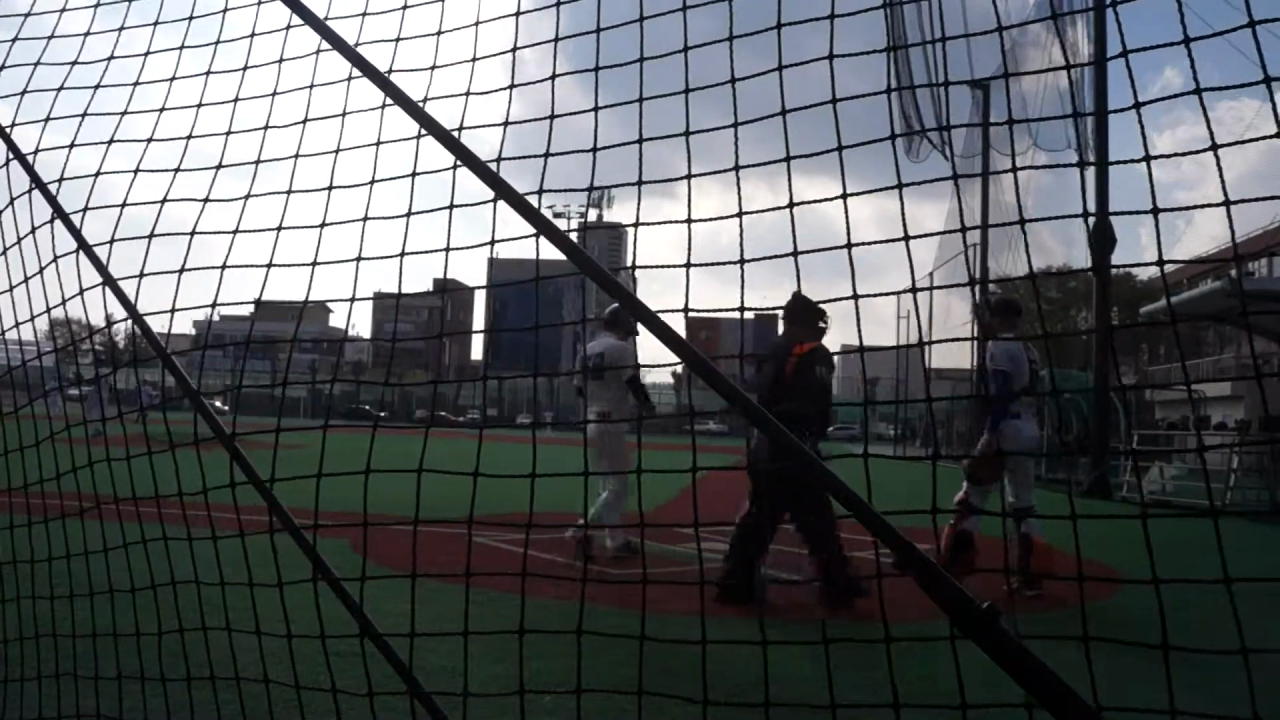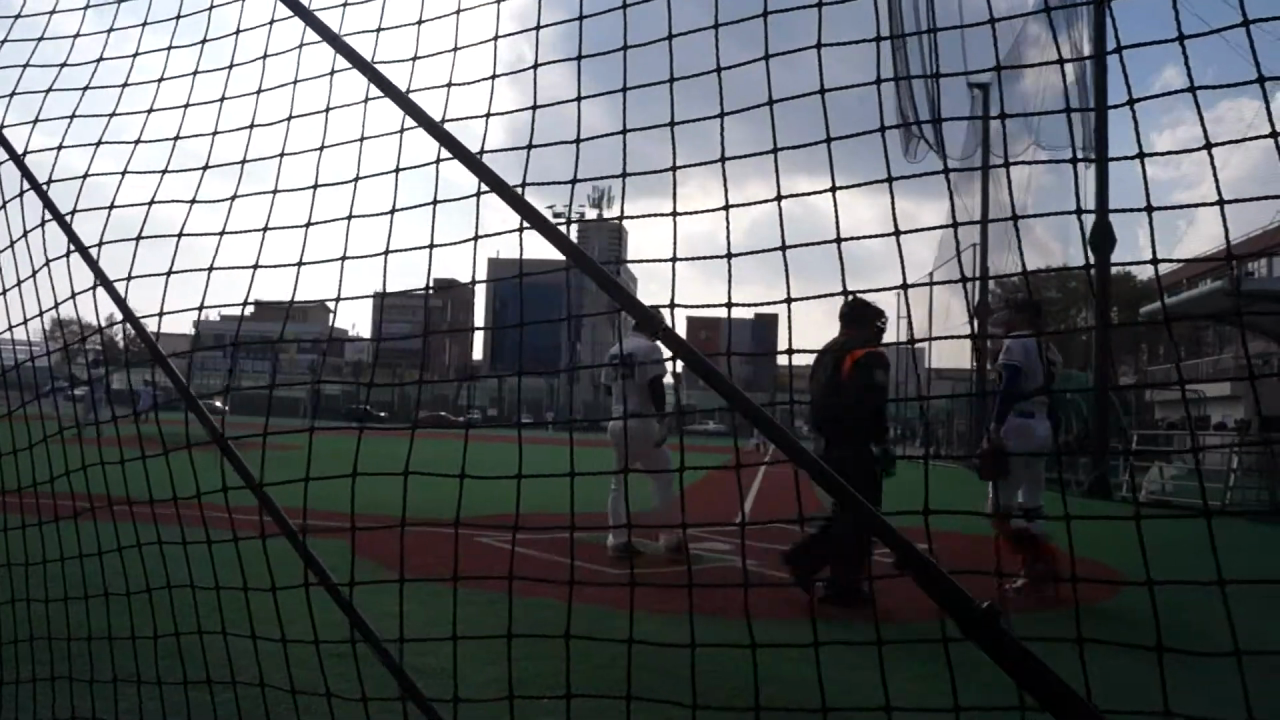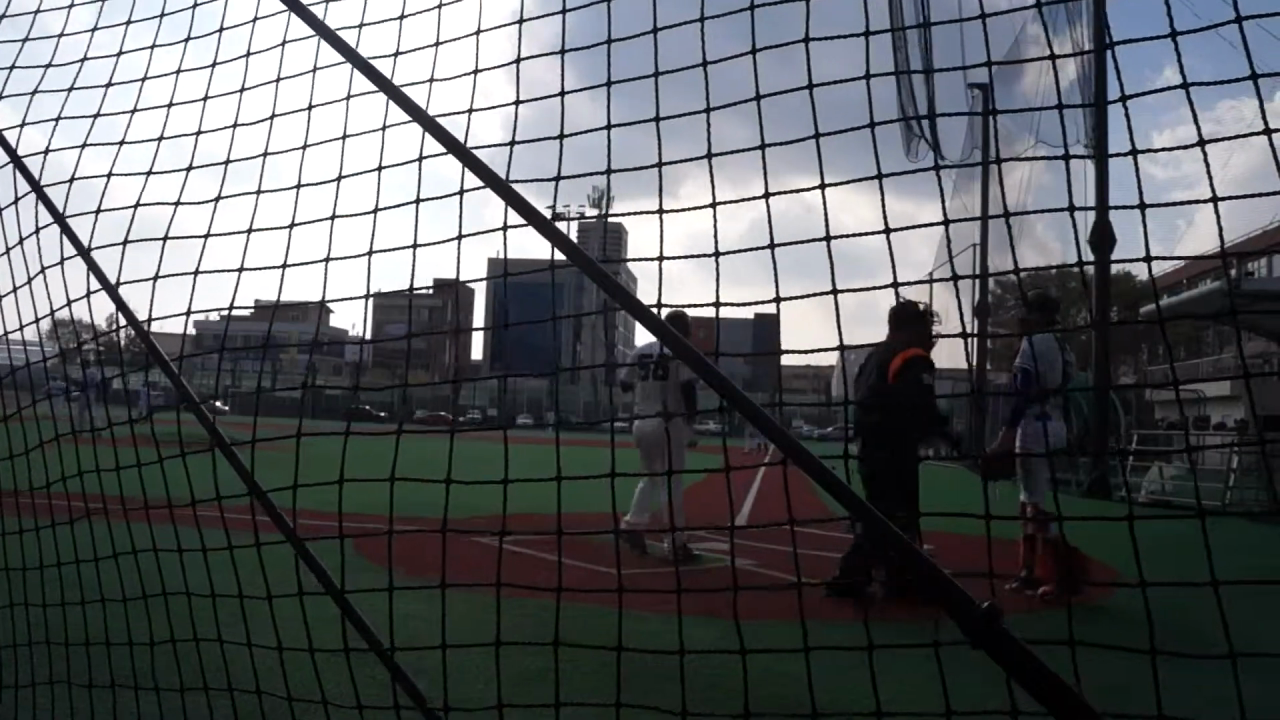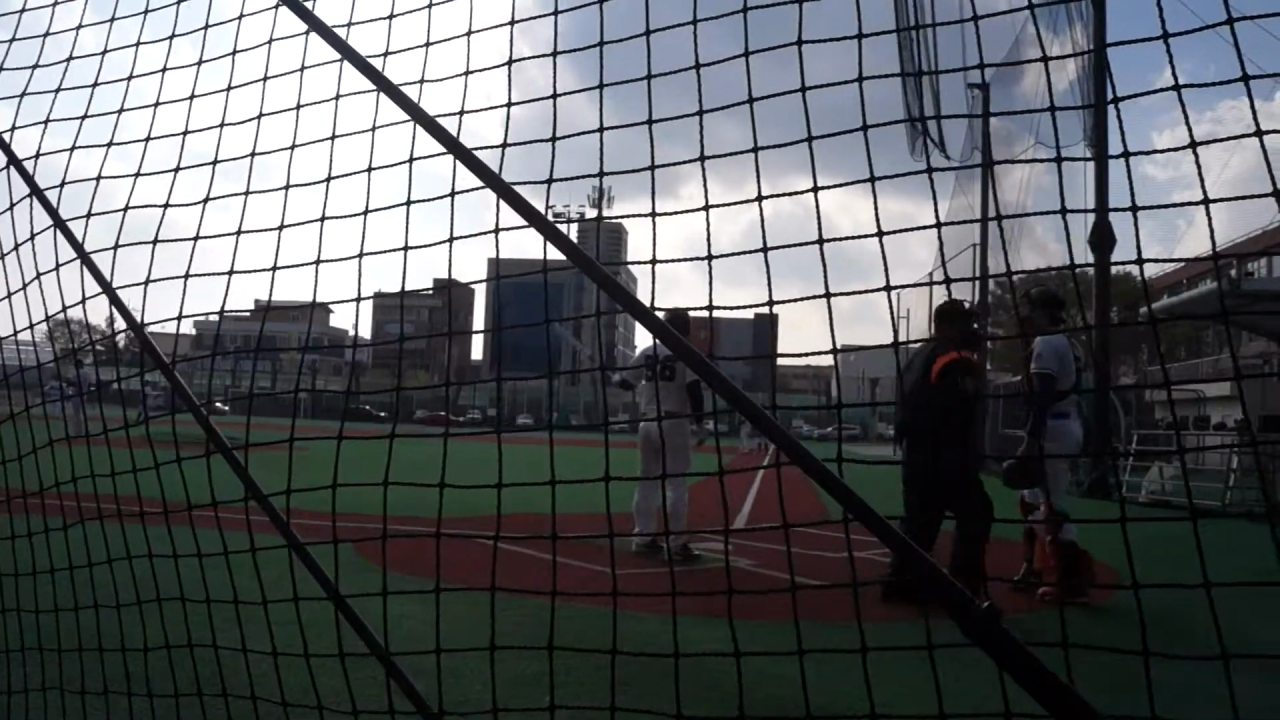
dt=0.3s
person 1, frame 1
left shoulder: (999, 346)
right shoulder: (1028, 350)
left elbow: (1000, 393)
left wrist: (991, 435)
left hip: (1006, 428)
right hip: (1028, 428)
left knee: (969, 500)
right knee: (1023, 505)
left ankle: (952, 569)
right ankle: (1028, 576)
person 1, frame 2
left shoulder: (1017, 343)
right shoulder: (1049, 350)
left elbow: (1007, 388)
right elbow: (1049, 393)
left wrist: (993, 429)
right wrist: (1048, 437)
left hip: (1018, 425)
right hip: (1043, 427)
left knee: (1001, 507)
right knee: (1031, 505)
left ankle: (1038, 567)
right ankle: (1031, 572)
person 1, frame 3
left shoulder: (1033, 342)
right shoulder: (1062, 349)
left elbow: (1023, 392)
right elbow: (1063, 394)
left wrist: (1007, 433)
left hip: (1035, 427)
right hip: (1056, 427)
left knee: (1038, 508)
right knee: (1032, 505)
left ankle: (1066, 577)
right ankle: (1031, 573)
person 1, frame 4
left shoulder: (1044, 344)
right shoulder: (1066, 344)
left elbow: (1043, 397)
left wrist: (1030, 440)
left hip: (1054, 428)
right hip: (1069, 425)
left knee: (1053, 508)
right knee: (1032, 499)
left ankle: (1071, 583)
right ankle: (1031, 570)
person 2, frame 1
left shoulder: (769, 355)
right shoulder: (812, 354)
right elbow: (814, 405)
right wrist: (811, 437)
left hip: (764, 448)
left knee: (759, 518)
right knee: (817, 519)
left ankle: (735, 582)
right ankle: (838, 584)
person 2, frame 2
left shoulder: (827, 355)
right shoulder: (868, 357)
right elbow: (871, 410)
right wrist: (882, 445)
left hip: (827, 447)
right hip: (854, 451)
left knee: (845, 516)
right knee: (857, 520)
left ankle: (804, 558)
right ankle: (843, 587)
person 2, frame 3
left shoulder: (873, 358)
right shoulder: (913, 360)
right elbow: (922, 409)
right wrist: (946, 434)
left hip: (872, 448)
right hip: (894, 452)
left knee: (901, 517)
right knee: (888, 520)
left ankle: (901, 580)
right ankle: (850, 578)
person 2, frame 4
left shoulder: (918, 358)
right shoulder: (958, 361)
left elbow: (907, 408)
right elbow: (959, 414)
right wrist: (971, 450)
left hip: (914, 452)
right hip: (944, 455)
left knee: (917, 522)
right knee: (975, 515)
left ankle: (902, 583)
right ankle: (964, 584)
person 3, frame 1
left shoulder: (586, 350)
right shoulder: (620, 348)
left elbow: (580, 390)
right elbow: (635, 385)
right wrist: (651, 413)
left hip: (592, 423)
right hip: (611, 425)
left knee: (610, 485)
right knee: (618, 486)
left ankle: (617, 540)
right ankle: (582, 532)
person 3, frame 2
left shoulder: (614, 351)
right shoulder: (649, 348)
right elbow: (655, 387)
right wrist: (662, 422)
left hip: (616, 424)
right hip: (642, 423)
left knee: (619, 484)
right knee: (664, 482)
left ankle: (618, 541)
right ankle: (671, 540)
person 3, frame 3
left shoulder: (640, 352)
left elbow: (624, 385)
right elbow: (688, 390)
right wrist: (690, 426)
left hip: (641, 423)
right hip: (668, 424)
left knee: (651, 478)
right knee: (672, 484)
left ankle: (633, 526)
right ankle: (675, 545)
person 3, frame 4
left shoulder: (646, 353)
left elbow: (627, 383)
right elbow: (694, 391)
left wrist: (617, 381)
right wrist: (699, 424)
left hip: (647, 424)
right hip: (674, 424)
left knee: (647, 482)
right knee: (676, 484)
left ankle: (644, 537)
right ankle: (677, 543)
